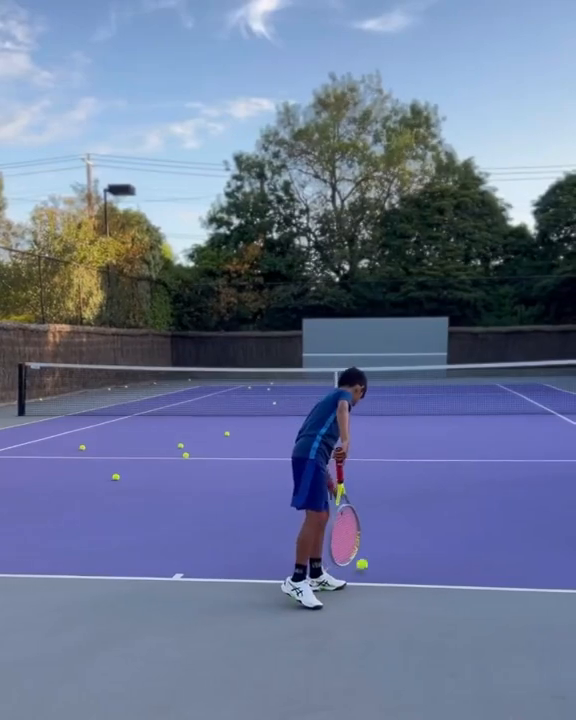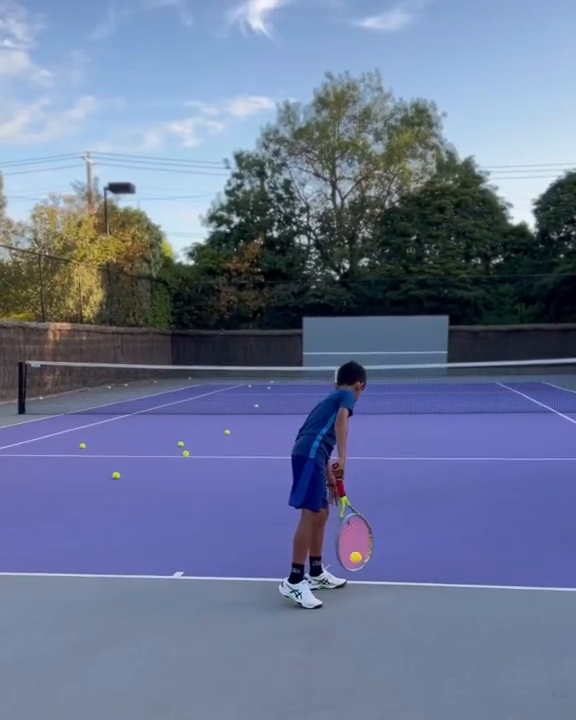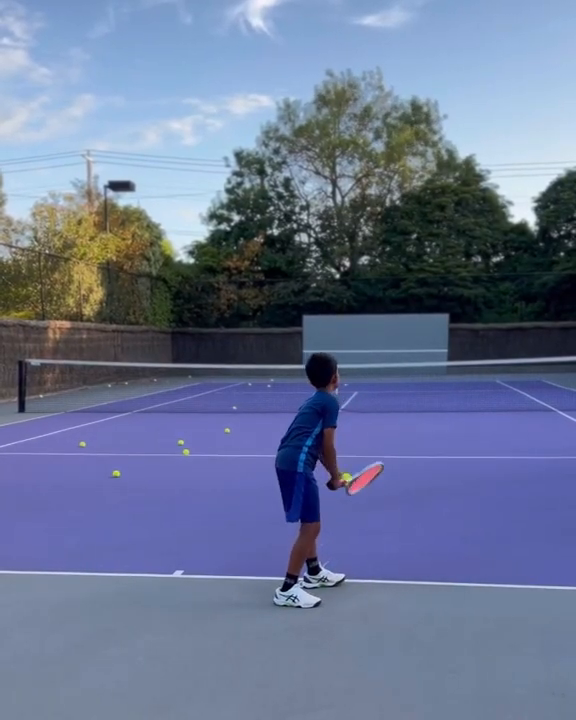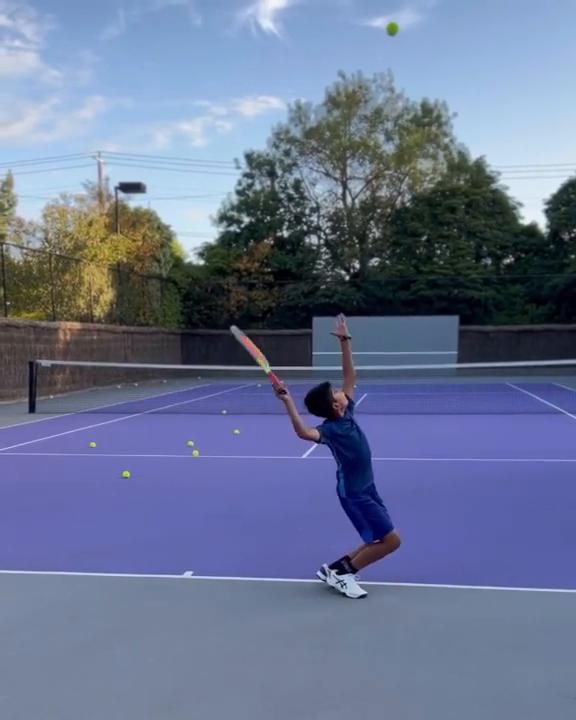
dt=1s
person 1, frame 1
left shoulder: (331, 399)
right shoulder: (344, 395)
right elbow: (342, 409)
left wrist: (328, 481)
right wrist: (345, 441)
left hip: (310, 456)
right hip: (309, 456)
left knee: (322, 516)
right knee: (313, 516)
left ankle: (316, 575)
right ankle: (296, 580)
person 1, frame 2
left shoulder: (332, 397)
right shoulder: (347, 396)
right elbow: (340, 421)
left wrist: (331, 483)
right wrist: (341, 460)
left hip: (311, 455)
right hip: (309, 455)
left knee: (321, 514)
right knee: (309, 515)
left ankle: (316, 573)
right ankle: (293, 581)
person 1, frame 3
left shoulder: (314, 400)
right shoulder: (330, 402)
right elbow: (328, 446)
left wrist: (331, 473)
right wrist: (336, 476)
left hip: (288, 462)
right hip: (297, 466)
left knee: (310, 523)
right knee: (311, 526)
left ankle: (314, 573)
right ankle: (287, 589)
person 1, frame 4
left shoulder: (346, 415)
right shoulder: (332, 428)
left elbow: (348, 374)
right elbow: (303, 432)
left wrist: (344, 341)
right wrist: (286, 401)
left hip: (366, 490)
right hip: (354, 494)
left knee: (383, 540)
right knee: (392, 541)
left ankle: (337, 569)
right ankle: (338, 571)
